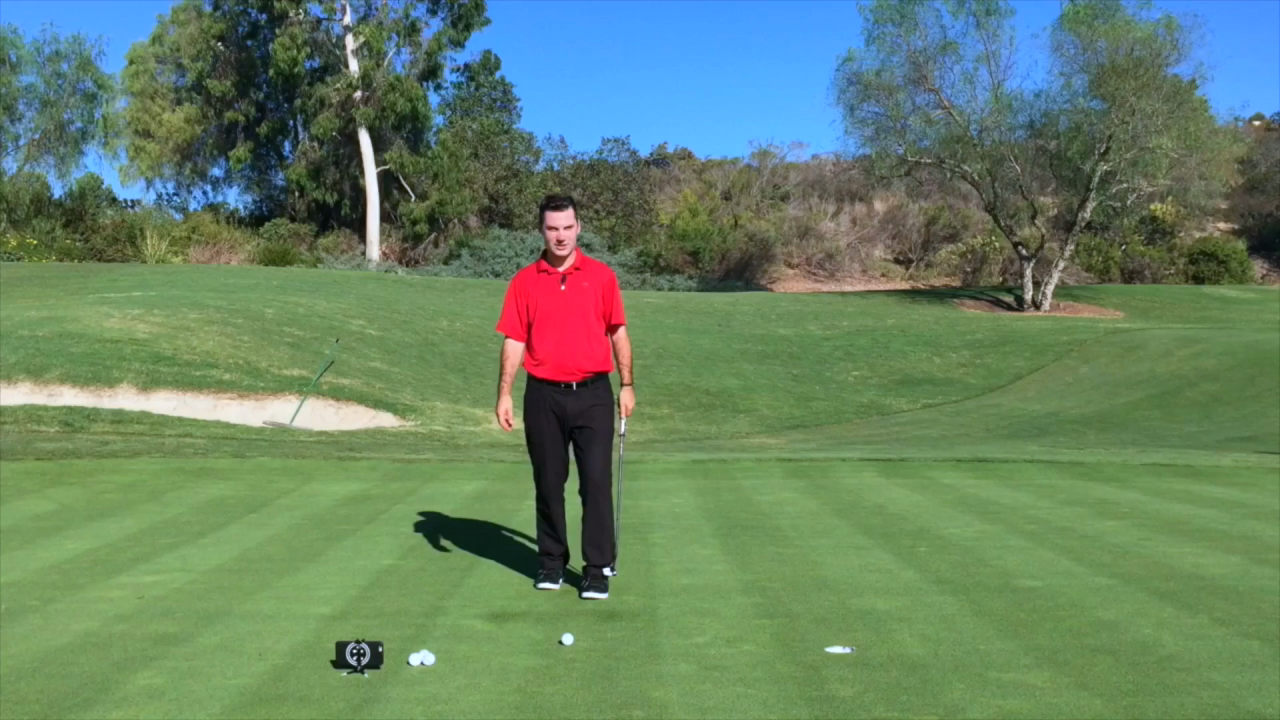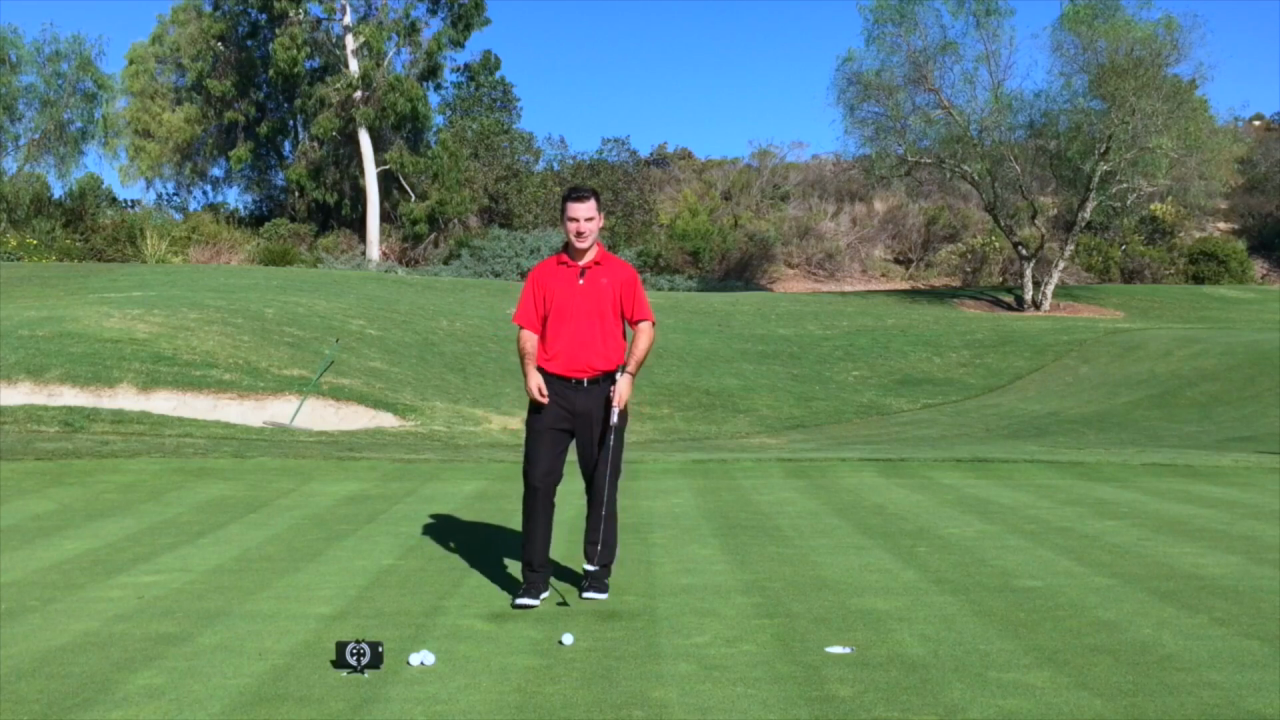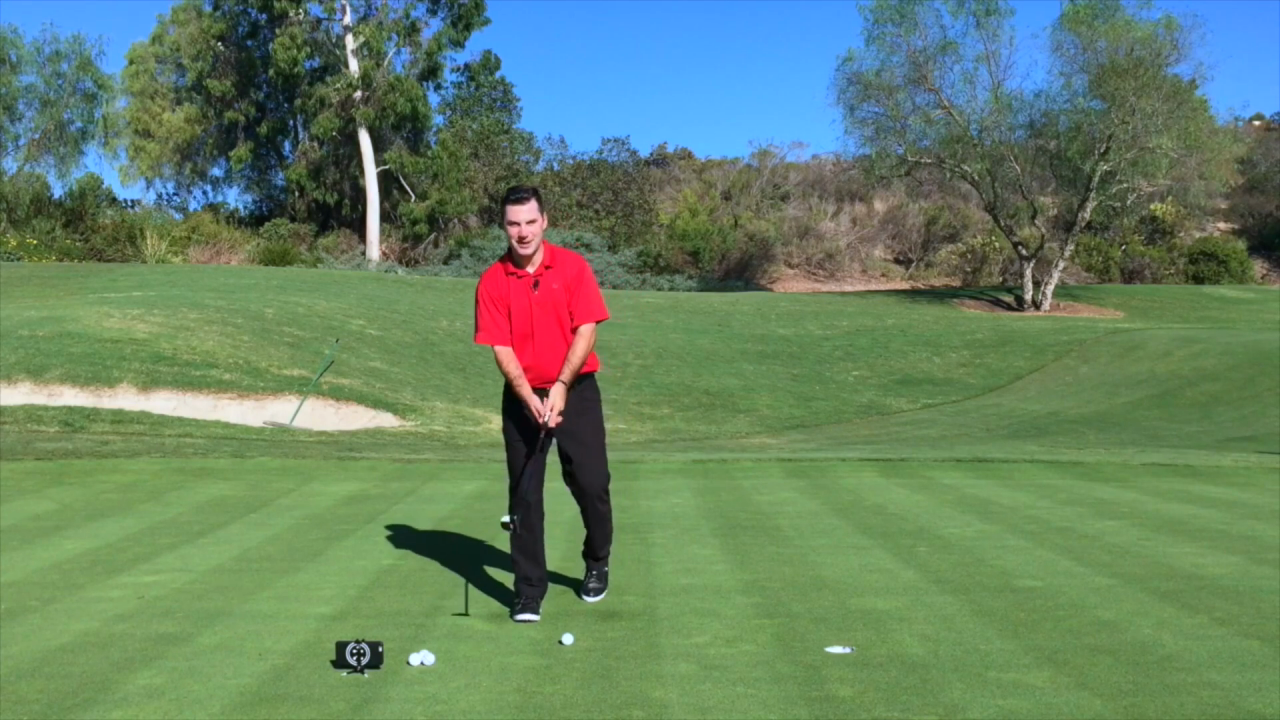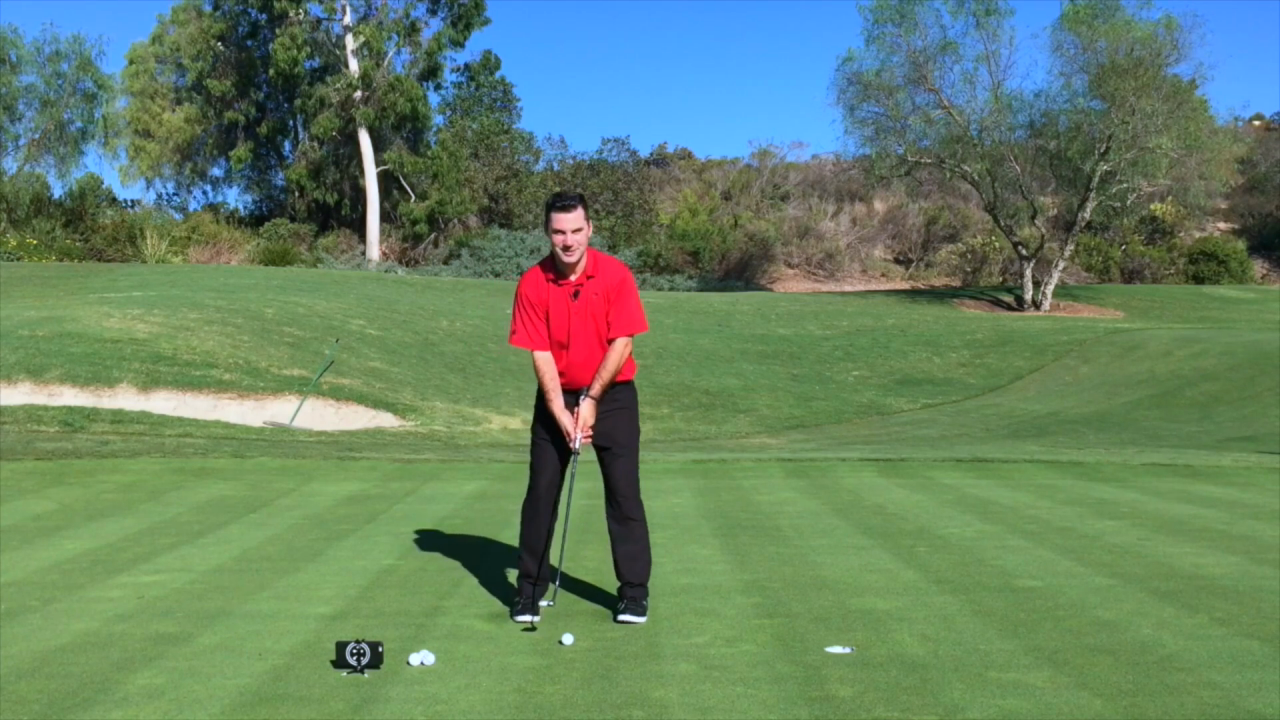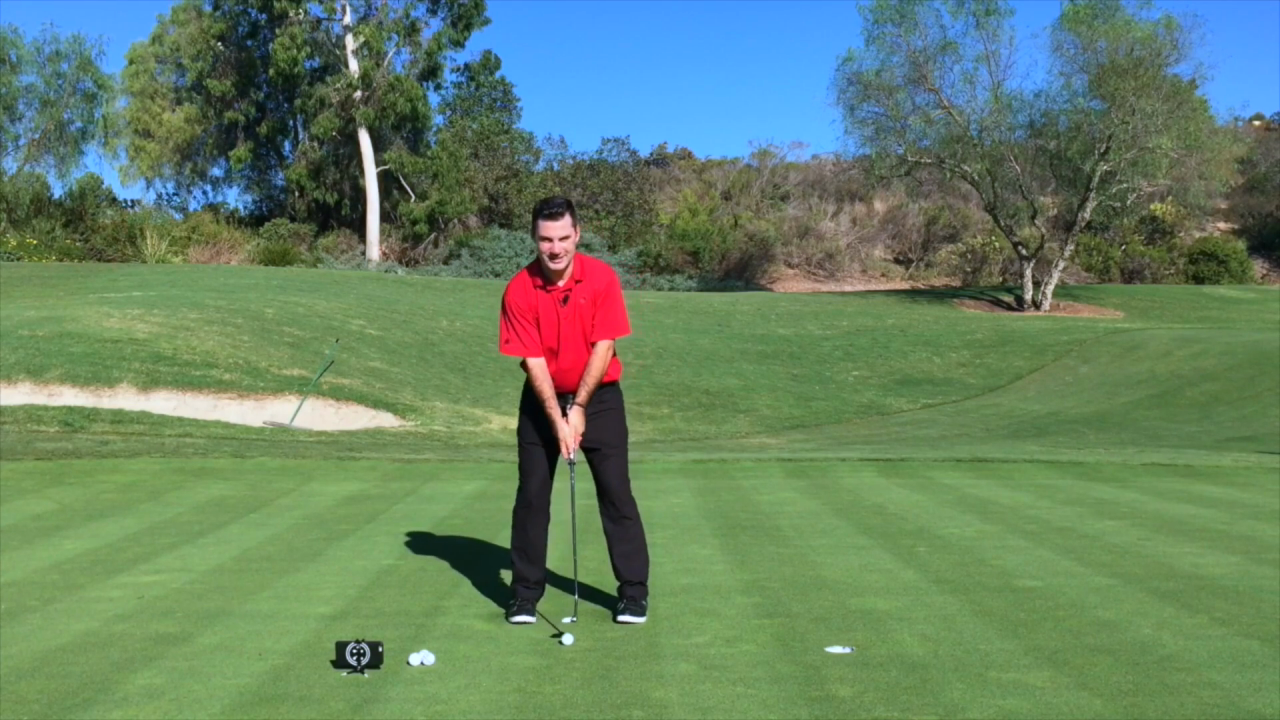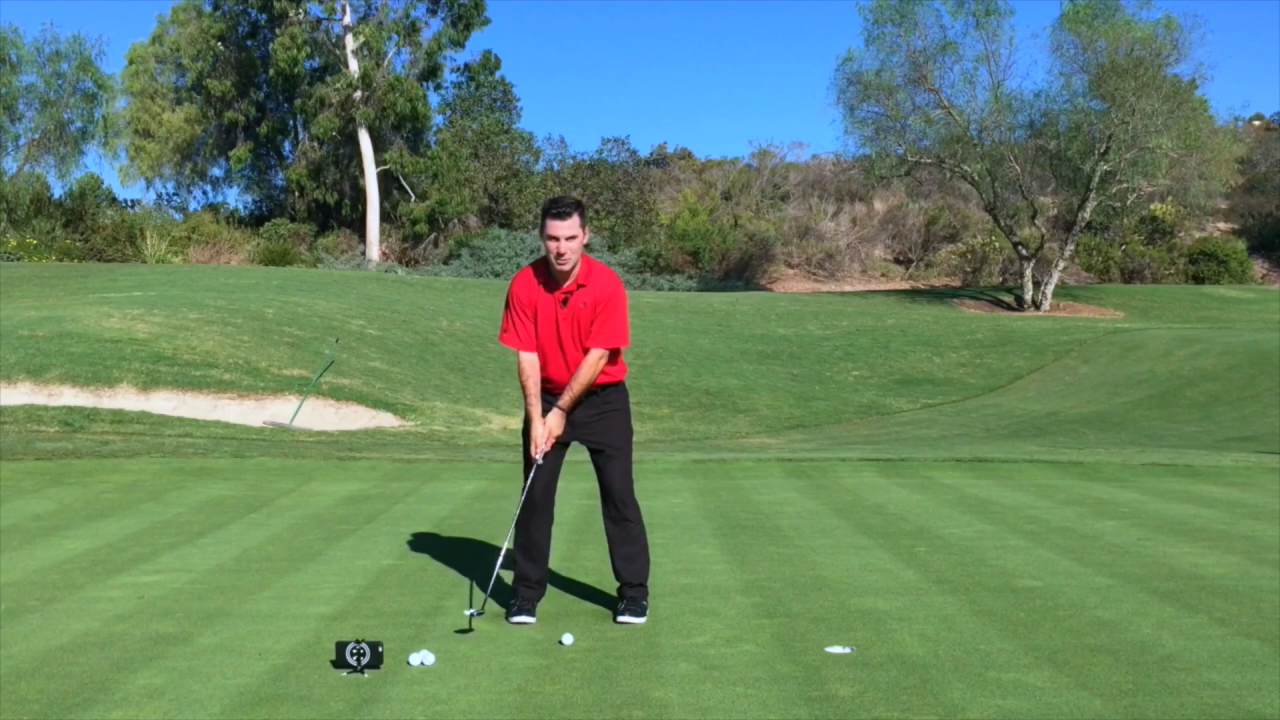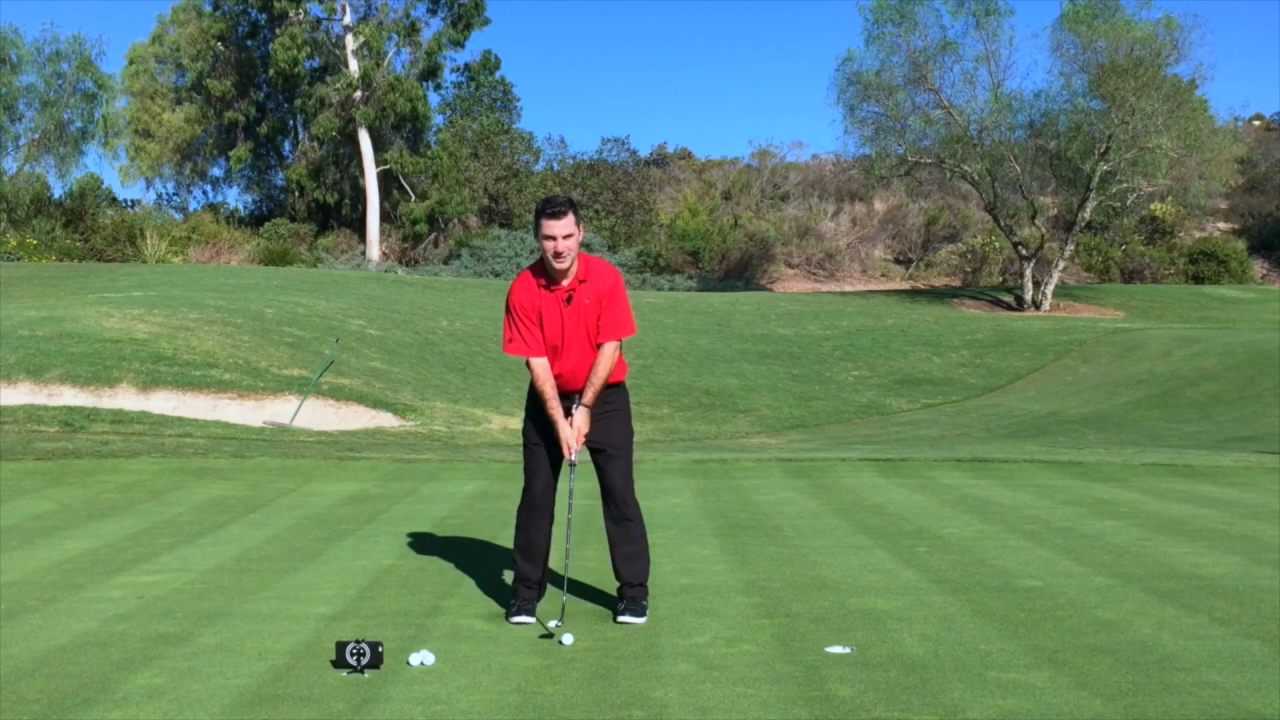
dt=0.7s
person 1, frame 1
left shoulder: (602, 276)
right shoulder: (524, 281)
left elbow: (618, 332)
right elbow: (514, 341)
left wrist: (626, 384)
right wrist: (504, 394)
left hip: (592, 393)
right hip: (544, 395)
left knee: (596, 482)
right knee: (548, 484)
left ankle: (598, 569)
right ankle: (552, 560)
person 1, frame 2
left shoulder: (622, 272)
right shoulder: (542, 273)
left elbow: (644, 326)
right elbow: (528, 330)
left wrist: (627, 373)
right wrist: (530, 370)
left hip: (603, 392)
right hip: (553, 391)
left knee: (601, 484)
right knee: (538, 480)
left ankle: (597, 569)
right ankle: (535, 574)
person 1, frame 3
left shoulder: (573, 267)
right shoulder: (491, 282)
left elbow: (586, 331)
right elbow: (501, 348)
left wrist: (560, 386)
right wrist: (530, 398)
left hip: (577, 390)
right hip: (522, 397)
left knee: (591, 483)
right knee: (525, 493)
left ankle: (597, 561)
right ankle: (529, 589)
person 1, frame 4
left shoulder: (616, 275)
right shoulder: (531, 284)
left elbow: (622, 343)
right elbow: (541, 354)
left wrist: (592, 399)
right wrist: (561, 413)
left hip: (613, 395)
right hip: (556, 397)
left knee: (623, 492)
right knee: (541, 493)
left ankle: (634, 592)
right ankle: (530, 588)
person 1, frame 5
left shoulder: (603, 278)
right shoulder: (518, 291)
left elbow: (604, 347)
right elbow: (533, 361)
left wrist: (578, 407)
right wrist: (557, 419)
left hip: (599, 397)
right hip: (542, 400)
left knee: (616, 492)
right knee: (532, 495)
left ankle: (633, 590)
right ankle: (526, 591)
person 1, frame 6
left shoulder: (608, 285)
right shoulder: (524, 284)
left elbow: (598, 356)
right elbow: (527, 356)
left wrist: (562, 410)
right wrist: (536, 417)
left hip: (603, 399)
right hip: (546, 398)
left knee: (618, 493)
right knee: (535, 495)
left ankle: (633, 591)
right ankle: (527, 591)
person 1, frame 7
left shoulder: (607, 278)
right shoulder: (523, 289)
left elbow: (610, 348)
right elbow: (537, 361)
left wrist: (584, 408)
right wrist: (559, 421)
left hip: (606, 398)
right hip: (548, 400)
left knee: (619, 493)
right knee: (536, 495)
left ankle: (634, 592)
right ankle: (526, 591)
